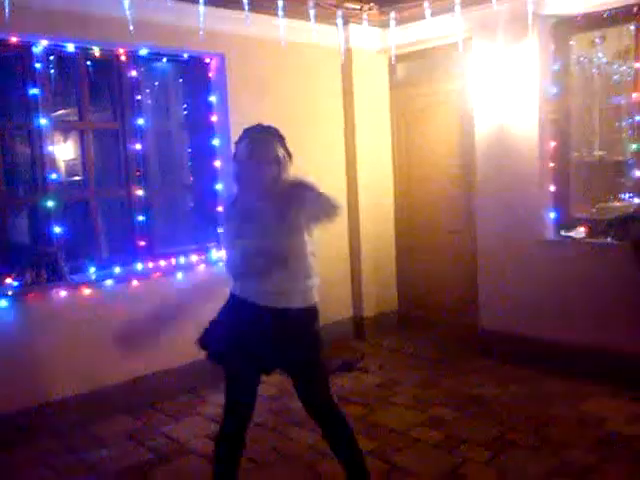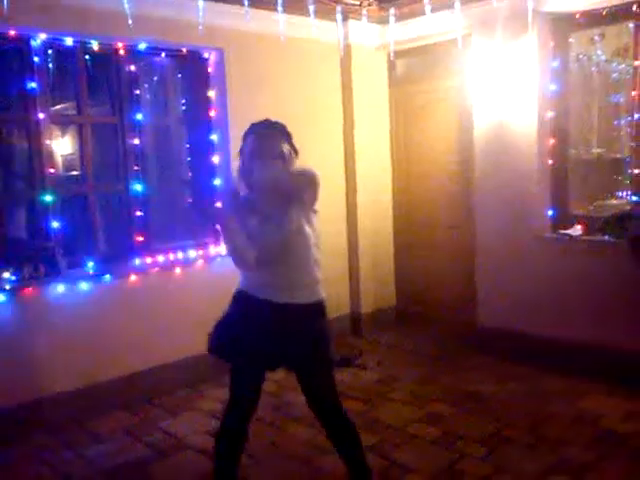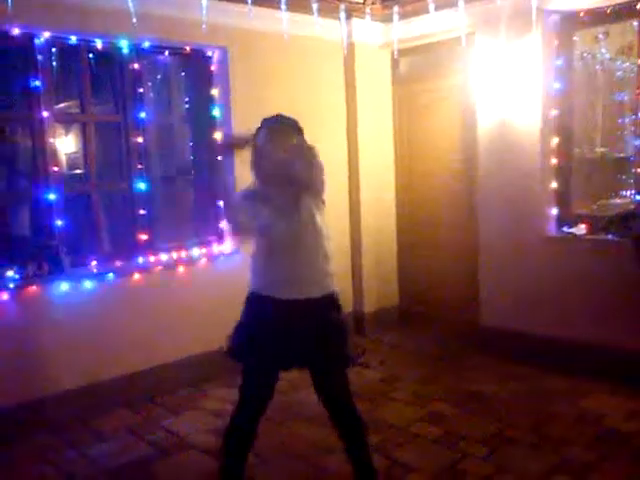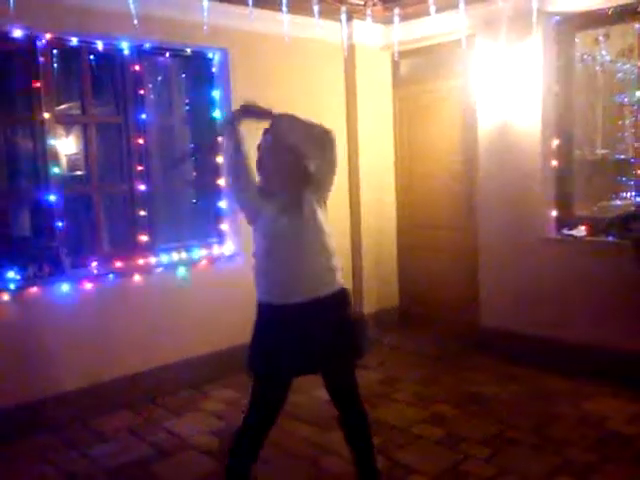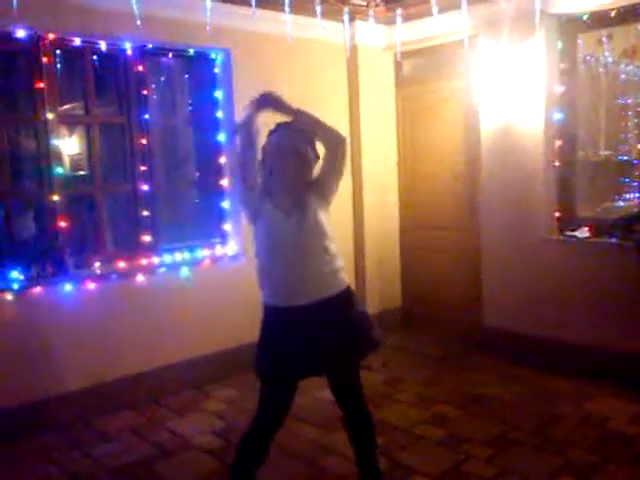
dt=0.1s
person 1, frame 1
left shoulder: (297, 192)
right shoulder: (234, 209)
left elbow: (329, 207)
right elbow: (236, 268)
left wrist: (281, 235)
right wrist: (250, 258)
left hip: (296, 315)
right hip: (247, 315)
left knee: (322, 406)
right knee: (237, 412)
person 1, frame 2
left shoulder: (301, 195)
right shoulder: (239, 204)
left elbow: (305, 177)
right elbow: (244, 260)
left wrist: (262, 178)
left hip: (303, 312)
right hip: (252, 311)
left knee: (326, 404)
right knee: (239, 408)
person 1, frame 3
left shoulder: (310, 188)
right shoulder: (251, 198)
left elbow: (307, 156)
right elbow: (241, 227)
left wrist: (244, 141)
left hip: (317, 307)
right hip: (268, 310)
left knee: (339, 401)
right knee: (250, 406)
person 1, frame 4
left shoulder: (314, 193)
right shoulder: (255, 200)
left elbow: (323, 140)
right elbow: (238, 175)
left wrist: (266, 115)
right wrist: (233, 136)
left hip: (328, 308)
right hip: (278, 315)
left knee: (348, 401)
right knee: (262, 412)
person 1, frame 5
left shoulder: (317, 194)
right shoulder: (258, 200)
left elbow: (337, 144)
right elbow: (244, 163)
left wrist: (287, 110)
right wrist: (252, 117)
left hip: (333, 308)
right hip: (285, 317)
left knee: (352, 401)
right knee: (271, 414)
